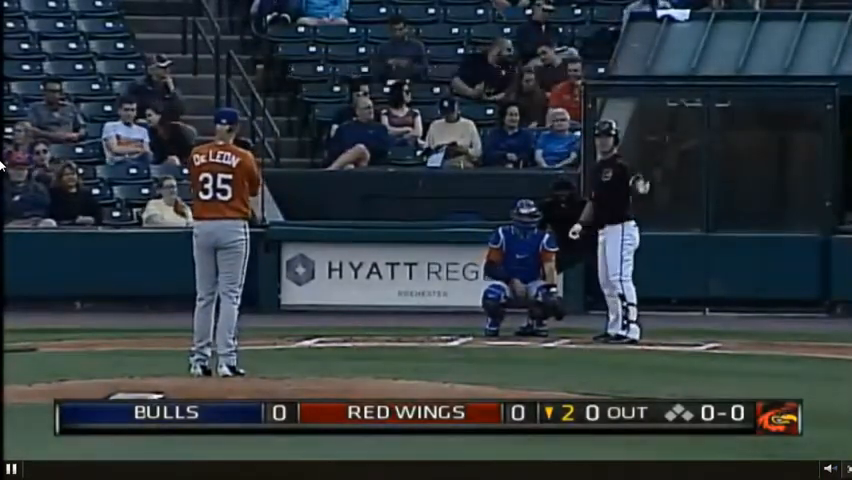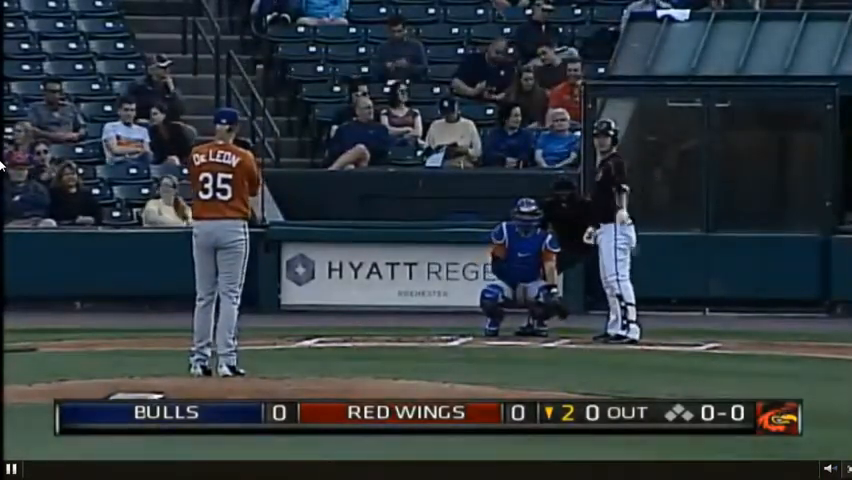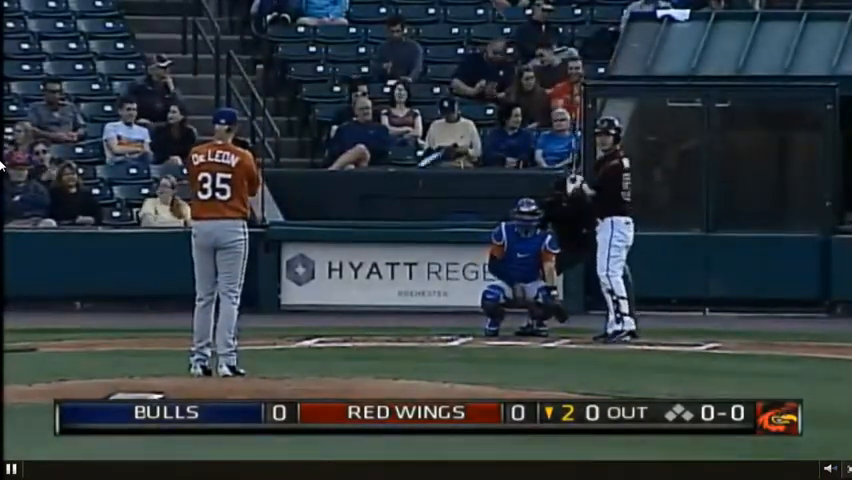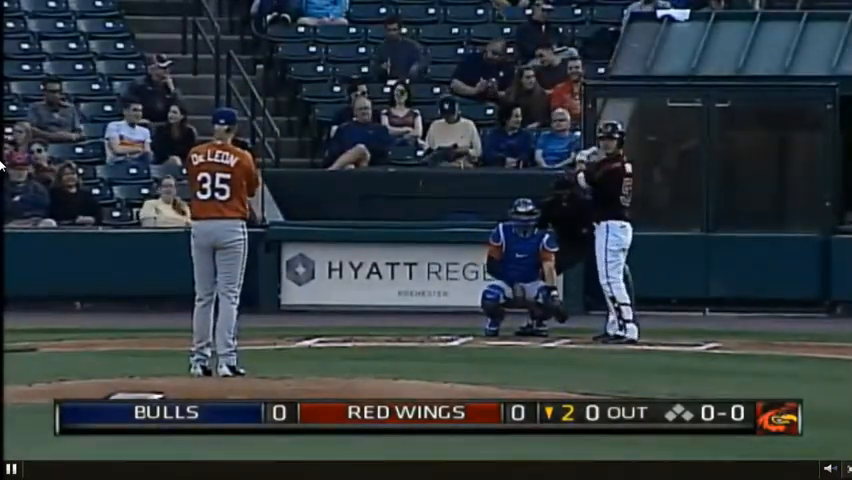
dt=0.5s
person 1, frame 1
left shoulder: (196, 155)
right shoulder: (244, 157)
right elbow: (254, 189)
left hip: (202, 227)
right hip: (232, 227)
left knee: (204, 295)
right knee: (229, 295)
left ankle: (199, 359)
right ankle: (226, 359)
person 1, frame 2
left shoulder: (196, 155)
right shoulder: (244, 157)
right elbow: (254, 190)
left hip: (202, 227)
right hip: (232, 228)
left knee: (204, 295)
right knee: (229, 295)
left ankle: (199, 359)
right ankle: (226, 360)
person 1, frame 3
left shoulder: (195, 155)
right shoulder: (243, 157)
right elbow: (253, 189)
left hip: (201, 227)
right hip: (231, 228)
left knee: (204, 295)
right knee: (229, 296)
left ankle: (199, 359)
right ankle: (226, 360)
person 1, frame 4
left shoulder: (194, 155)
right shoulder: (242, 158)
right elbow: (252, 190)
left hip: (200, 227)
right hip: (231, 228)
left knee: (203, 296)
right knee: (228, 296)
left ankle: (199, 359)
right ankle: (226, 360)
person 2, frame 1
left shoulder: (619, 165)
right shoulder: (597, 167)
left elbow: (633, 179)
left wrist: (640, 184)
right wrist: (580, 223)
left hip: (620, 229)
right hip: (605, 230)
left knee: (621, 279)
right knee: (606, 281)
left ankle: (630, 330)
right ankle: (615, 328)
person 2, frame 2
left shoulder: (614, 163)
right shoulder: (603, 164)
left elbow: (621, 188)
left wrist: (622, 209)
right wrist: (594, 226)
left hip: (616, 228)
right hip: (606, 228)
left knee: (618, 278)
right knee: (608, 281)
left ankle: (630, 329)
right ankle: (616, 328)
person 2, frame 3
left shoulder: (610, 161)
right shoulder: (618, 160)
left elbow: (591, 189)
left wrist: (575, 185)
right wrist: (581, 182)
left hip: (613, 223)
right hip: (616, 223)
left knee: (608, 273)
right knee: (610, 275)
left ankle: (624, 323)
right ankle: (615, 327)
person 2, frame 4
left shoulder: (612, 166)
right shoulder: (623, 164)
left elbow: (584, 181)
right elbow: (597, 177)
left wrist: (581, 163)
left hip: (610, 227)
right hip: (620, 226)
left knee: (611, 280)
right knee: (610, 280)
left ankle: (627, 329)
right ankle: (615, 328)
person 3, frame 1
left shoulder: (544, 239)
right shoulder: (502, 235)
left elbow: (550, 267)
right elbow: (490, 269)
left wrist: (553, 291)
right wrist: (512, 281)
left hip: (532, 285)
right hip: (508, 284)
left knee: (549, 299)
right knee: (491, 296)
left ankle: (535, 323)
right ankle: (493, 324)
person 3, frame 2
left shoulder: (545, 238)
right shoulder: (504, 231)
left elbow: (550, 266)
right elbow: (497, 265)
left wrist: (554, 292)
right wrist: (515, 285)
left hip: (532, 284)
right hip: (508, 284)
left knee: (551, 299)
right knee: (488, 297)
left ankle: (536, 324)
right ankle: (493, 323)
person 3, frame 3
left shoulder: (545, 239)
right shoulder: (504, 232)
left elbow: (549, 267)
right elbow: (493, 265)
left wrist: (554, 293)
right wrist: (513, 283)
left hip: (532, 284)
right hip: (507, 282)
left knee: (549, 299)
right knee: (489, 298)
left ankle: (536, 323)
right ankle: (493, 323)
person 3, frame 4
left shoulder: (543, 238)
right shoulder: (502, 233)
left elbow: (549, 267)
right elbow: (492, 265)
left wrist: (554, 293)
right wrist: (512, 284)
left hip: (532, 284)
right hip: (507, 283)
left knee: (549, 299)
right knee: (489, 298)
left ankle: (536, 324)
right ankle: (493, 323)
